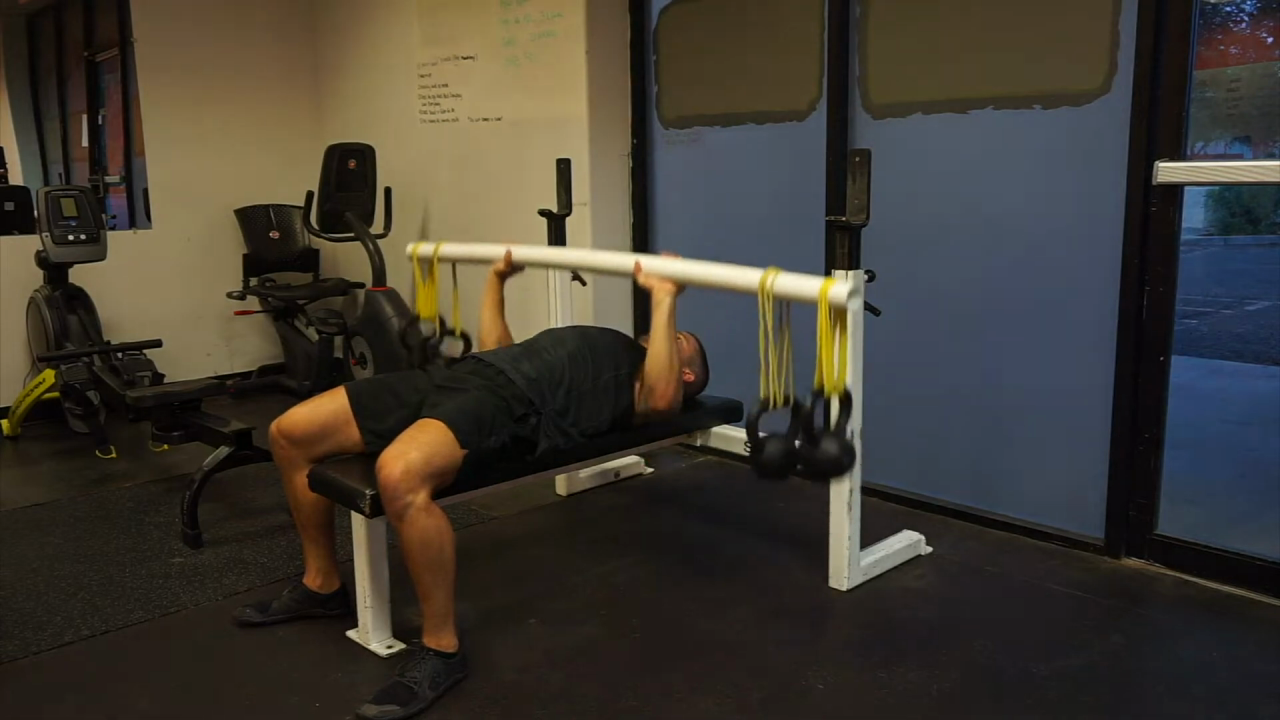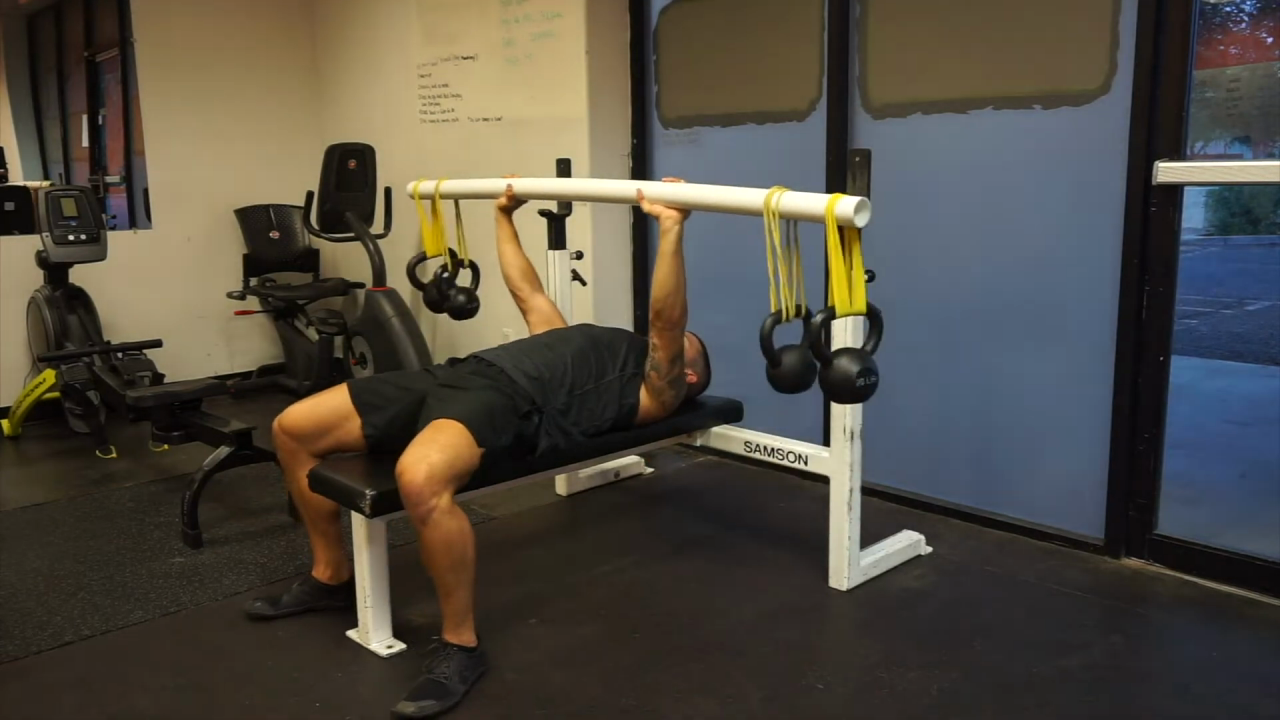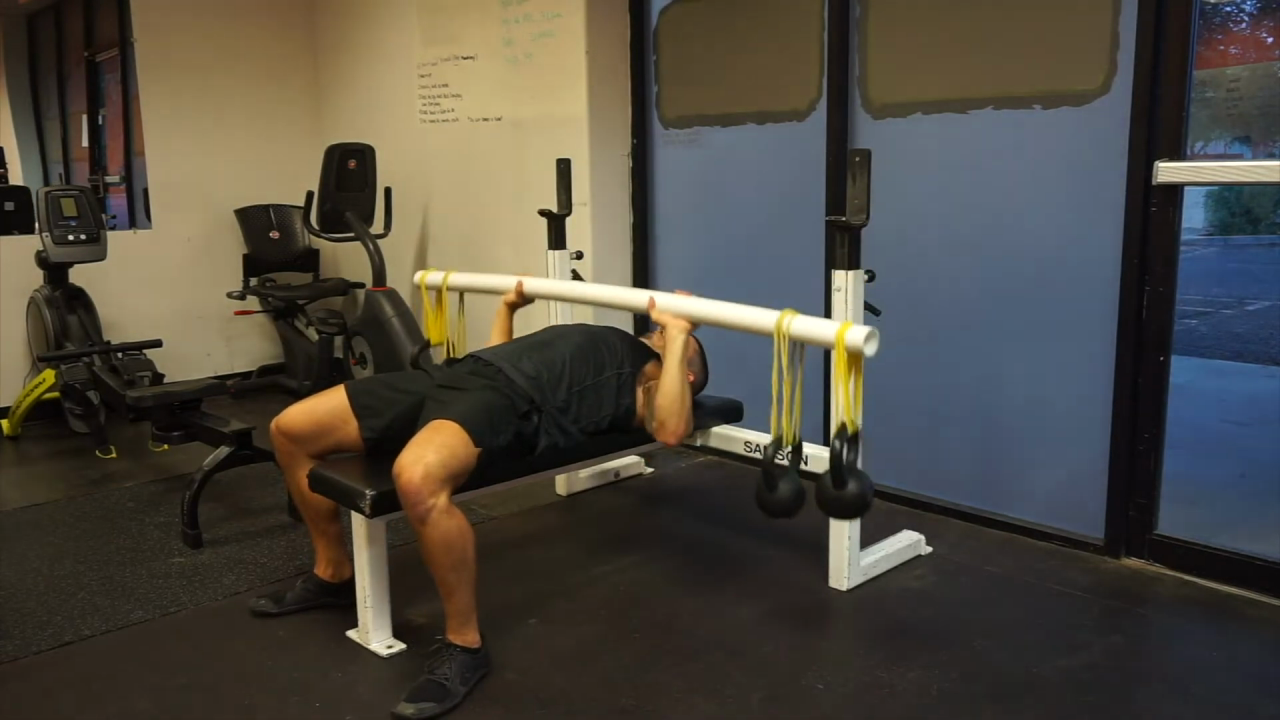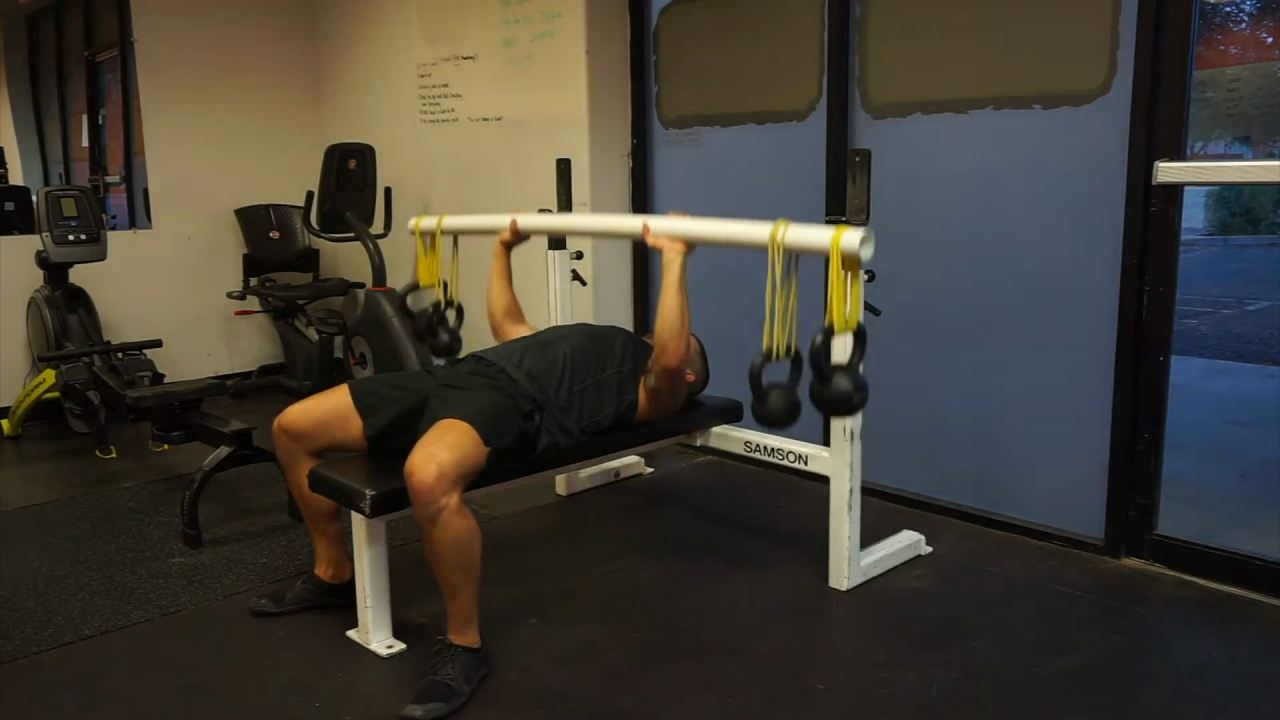
dt=1s
person 1, frame 1
left shoulder: (646, 380)
right shoulder: (599, 350)
left elbow: (661, 399)
right elbow: (495, 350)
left wrist: (664, 299)
right wrist: (496, 280)
left hip: (512, 403)
left knee: (400, 474)
right knee: (289, 433)
left ankle: (441, 649)
right ankle: (322, 585)
person 1, frame 2
left shoulder: (657, 388)
right shoulder: (593, 353)
left elbow: (667, 318)
right elbow: (527, 291)
left wrist: (670, 227)
right wrist: (504, 215)
left hip: (513, 400)
right hip: (460, 374)
left knee: (422, 480)
right knee: (292, 429)
left ankle: (460, 646)
right ankle: (331, 577)
person 1, frame 3
left shoulder: (652, 381)
right shoulder: (601, 350)
left elbow: (671, 431)
left wrist: (679, 336)
right wrist: (508, 308)
left hip: (511, 399)
left knee: (420, 479)
right knee: (290, 429)
left ankle: (464, 645)
right ankle: (334, 575)
person 1, frame 4
left shoulder: (655, 389)
right shoulder: (595, 354)
left elbow: (671, 357)
right elbow: (506, 324)
left wrist: (673, 259)
right wrist: (502, 250)
left hip: (513, 399)
left knee: (431, 477)
right knee: (293, 428)
left ankle: (465, 646)
right ankle: (333, 574)
